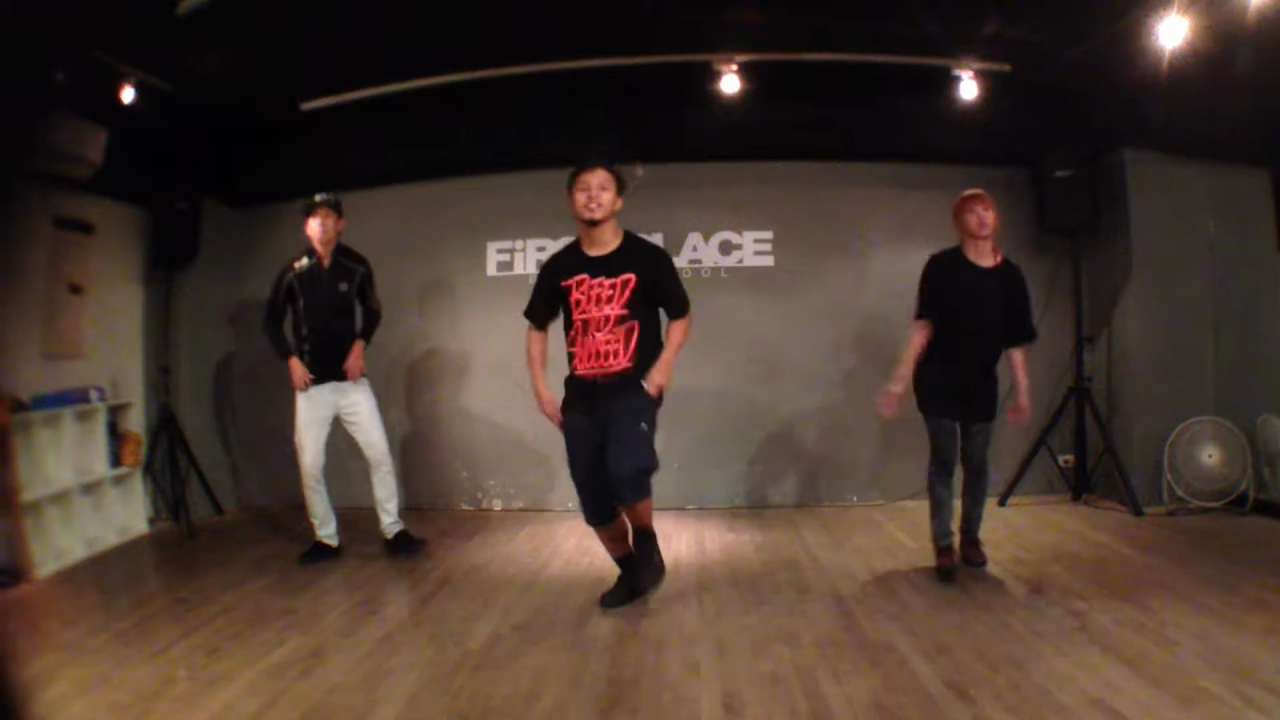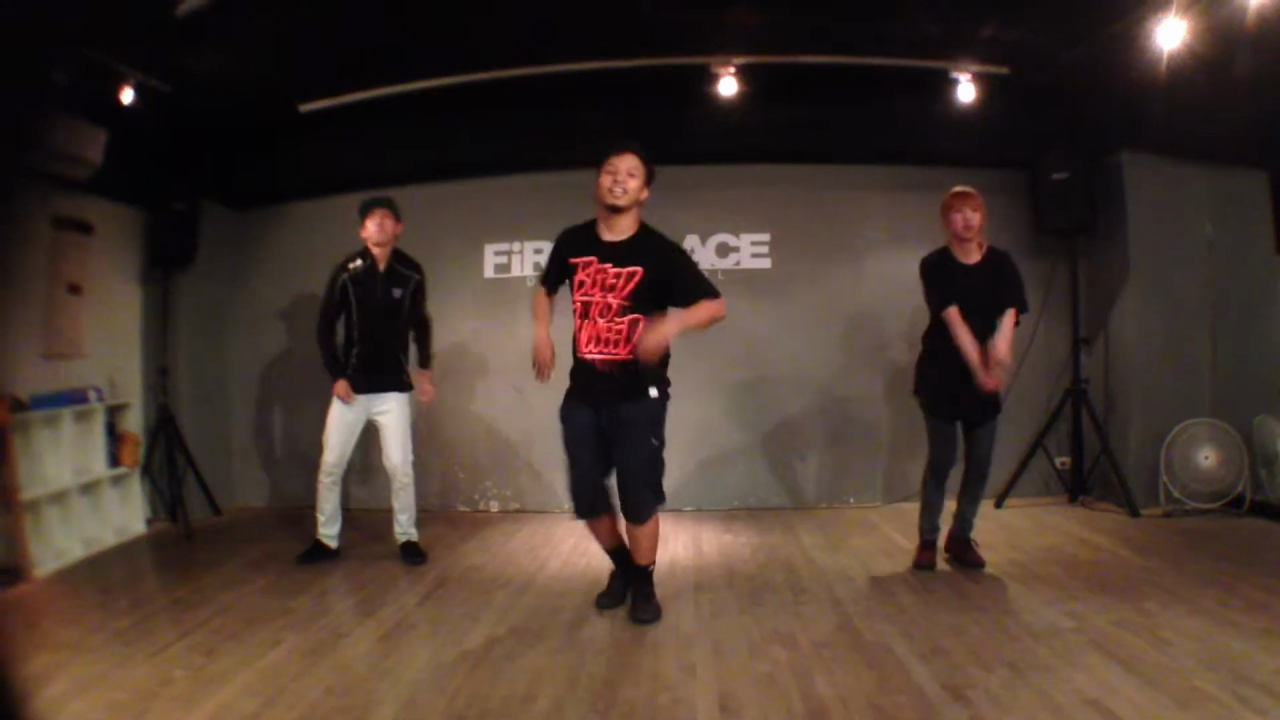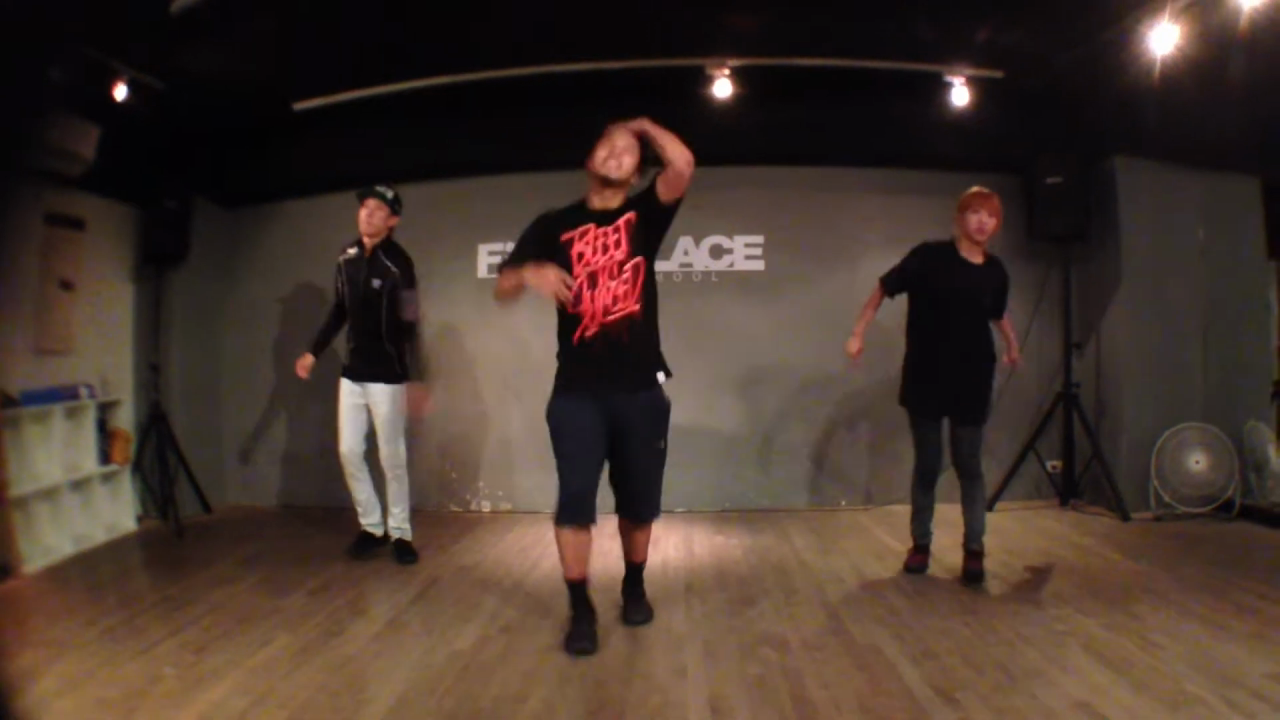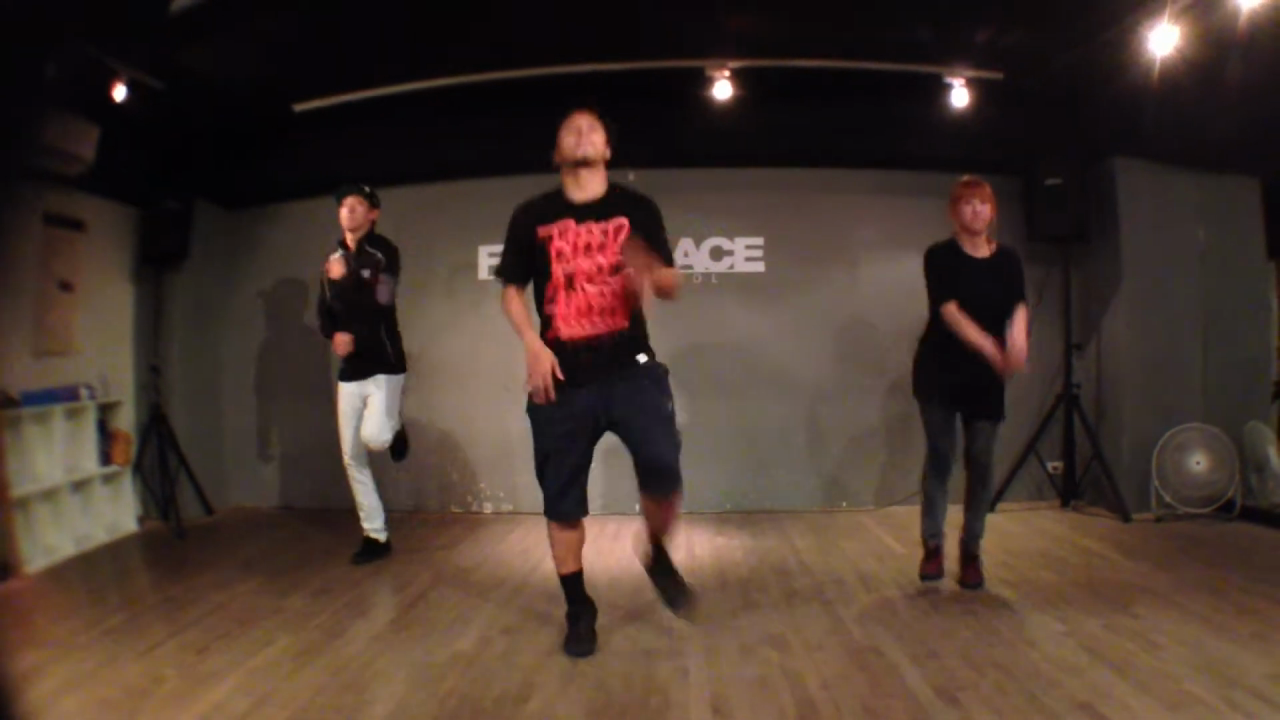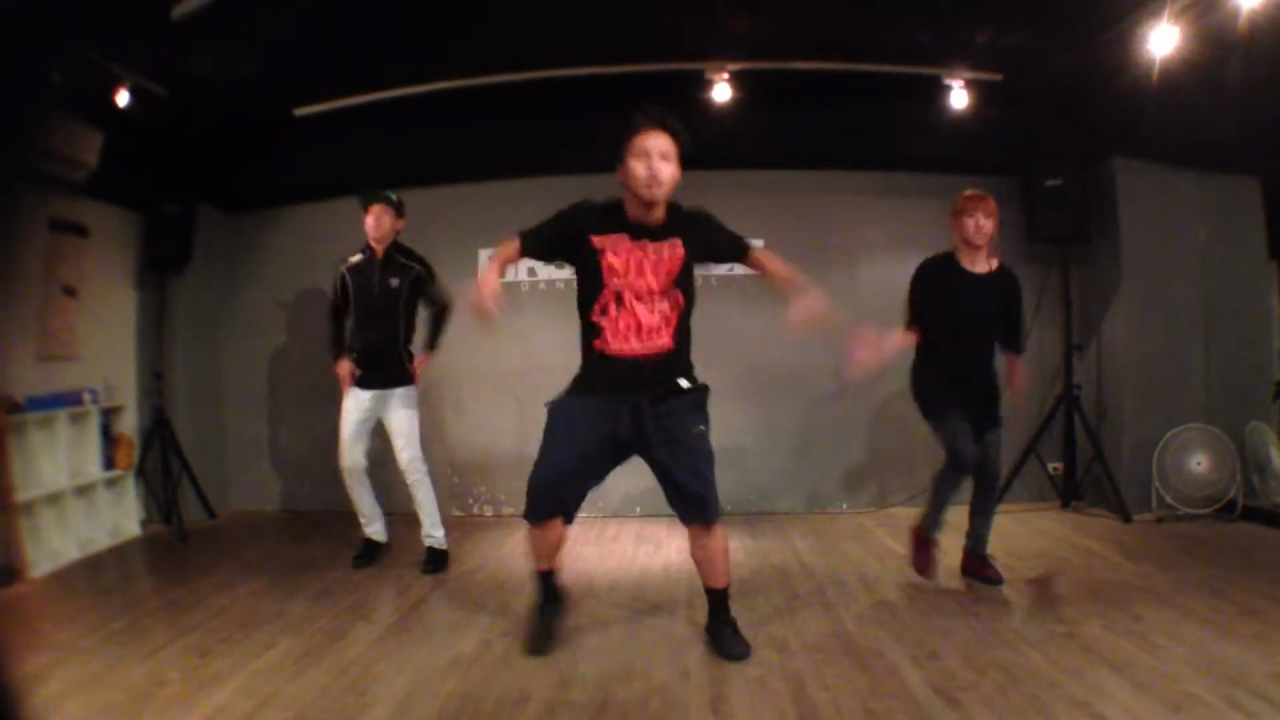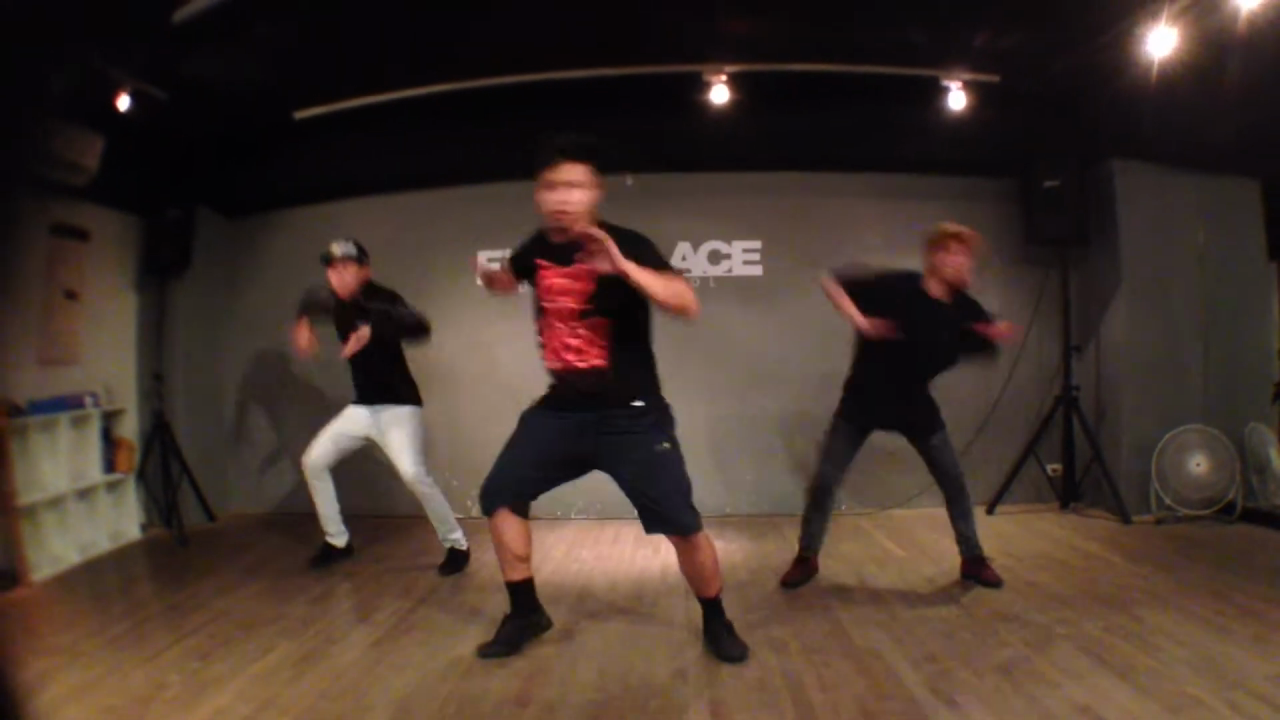
dt=0.5s
person 1, frame 1
left shoulder: (648, 258)
right shoulder: (558, 268)
left elbow: (680, 316)
right elbow: (537, 327)
left wrist: (664, 365)
right wrist: (539, 384)
left hip: (635, 392)
right hip: (582, 399)
left knee: (626, 472)
right knee: (595, 503)
left ankle: (646, 541)
right ankle: (628, 573)
person 1, frame 2
left shoulder: (663, 252)
right shoulder: (572, 242)
left elbow: (717, 306)
right elbow: (544, 290)
left wrist: (671, 325)
right wrist: (540, 334)
left hip: (638, 392)
right hip: (584, 392)
left knee: (640, 495)
right knee: (586, 494)
left ankle: (642, 585)
right ankle: (620, 566)
person 1, frame 3
left shoulder: (645, 213)
right shoulder: (555, 225)
left elbow: (682, 163)
right elbow: (503, 289)
left wrist: (644, 128)
right wrist: (533, 273)
left hip: (641, 382)
right hip: (578, 386)
left knee: (639, 500)
right knee: (576, 498)
left ankle: (634, 585)
right ankle: (580, 608)
person 1, frame 4
left shoulder: (636, 208)
right shoulder: (532, 215)
left elbow: (668, 286)
right elbow: (512, 291)
left wrist: (653, 274)
right wrist: (534, 345)
left hip: (624, 364)
right hip: (560, 375)
left knee: (661, 465)
right knee: (562, 499)
left ankle: (658, 554)
right ankle: (579, 607)
person 1, frame 5
left shoulder: (695, 228)
right shoulder: (585, 221)
left elbow: (752, 256)
right elbow: (517, 245)
left wrist: (797, 286)
right wrist: (492, 270)
left hip: (670, 396)
right hip: (597, 392)
left knee: (702, 509)
right knee: (545, 497)
left ankle: (720, 617)
right ankle: (548, 598)
person 1, frame 6
left shoulder: (622, 244)
right shoulder: (537, 246)
left elbow: (687, 304)
right elbow: (510, 277)
left wrist: (621, 266)
right wrist: (497, 279)
left hip: (632, 413)
right hip: (562, 408)
left knee: (682, 525)
right knee: (500, 496)
left ankle: (715, 620)
right ankle: (526, 614)
person 2, frame 1
left shoulder: (1010, 275)
right shoulder: (941, 266)
left elbow: (1016, 339)
right elbow: (923, 326)
left wrist: (1022, 390)
right wrist: (901, 377)
left hip: (981, 382)
right hip: (938, 379)
left knee: (977, 463)
right knee: (943, 458)
left ankle: (970, 537)
right ankle: (942, 544)
person 2, frame 2
left shoulder: (1001, 263)
right shoulder: (934, 266)
left elbow: (1011, 311)
right elbow: (951, 317)
left wrist: (1002, 342)
right wrist: (977, 364)
left hip: (983, 377)
right hip: (941, 375)
left knee: (979, 461)
right knee: (941, 460)
left ankle: (959, 537)
right ankle: (928, 540)
person 2, frame 3
left shoulder: (995, 272)
right shoulder: (928, 257)
right elbow: (885, 288)
left wrist: (1012, 344)
right wrist: (858, 332)
left hip: (973, 382)
right hip: (925, 378)
left knee: (968, 464)
right knee: (928, 464)
left ankle: (974, 550)
right ankle: (920, 543)
person 2, frame 4
left shoulder: (1007, 260)
right shoulder: (939, 256)
left elbow: (1019, 308)
right elbow: (949, 312)
left wrist: (1017, 340)
right wrist: (989, 349)
left hip: (985, 378)
right hip: (939, 373)
left knee: (980, 463)
right knee: (940, 456)
left ankle: (970, 553)
right ankle: (933, 549)
person 2, frame 5
left shoulder: (1006, 281)
right shoulder: (934, 271)
left elbow: (1012, 341)
right elbow: (914, 330)
left wrist: (1016, 378)
right wrist: (881, 348)
left hip: (979, 387)
right hip: (936, 384)
left knee: (989, 473)
right knee: (963, 456)
left ankle: (976, 554)
right ankle: (925, 533)
person 2, frame 6
left shoulder: (963, 307)
right shoulder: (894, 288)
left elbow: (991, 339)
right elbow: (834, 284)
left wrist: (998, 335)
right wrist: (860, 321)
left hip: (914, 401)
right hip: (863, 396)
left knee: (952, 477)
right knee: (827, 477)
left ankle: (973, 558)
right ankle: (806, 557)
person 3, frame 1
left shoulder: (357, 266)
right shoulder: (293, 272)
left elbow: (372, 311)
right elbow: (272, 321)
left wrist: (360, 346)
right wrist: (291, 359)
left hip: (350, 380)
right hip: (311, 383)
left knee: (378, 450)
right knee: (310, 464)
left ankle: (393, 531)
right ankle: (326, 539)
person 3, frame 2
left shoulder: (411, 274)
right shoulder: (346, 272)
left elbow: (420, 324)
right elbow: (326, 326)
left wrist: (423, 369)
right wrist: (337, 376)
left hip: (393, 388)
right hip: (351, 385)
left knee: (399, 466)
right knee: (330, 465)
left ankle: (407, 537)
right ankle: (326, 539)
person 3, frame 3
left shoulder: (398, 264)
right shoulder: (347, 259)
left elbow: (407, 326)
left wrist: (415, 380)
right wrist: (314, 352)
left hip: (387, 376)
right hip: (353, 374)
left knee: (391, 458)
right knee: (349, 453)
left ankle: (400, 534)
right ankle: (372, 529)
person 3, frame 4
left shoulder: (383, 252)
right shoulder: (333, 259)
left elbow: (380, 309)
right elbow: (326, 311)
left wrist: (346, 279)
right wrist: (336, 334)
left hip: (385, 365)
right hip: (350, 371)
left knee: (373, 435)
right knee: (351, 454)
left ankle: (393, 430)
right ankle: (376, 535)
person 3, frame 5
left shoulder: (413, 267)
right shoulder: (350, 267)
left elbow: (441, 305)
right elbow: (337, 317)
left wrist: (429, 349)
right wrist: (340, 356)
left hip: (399, 383)
right hip: (359, 383)
left knee: (410, 462)
right knee: (351, 461)
left ankle: (436, 543)
right ankle: (374, 536)
person 3, frame 6
left shoulder: (382, 301)
right shoulder: (334, 299)
left elbow: (420, 329)
right elbow: (310, 303)
left wrist: (373, 331)
right wrist: (303, 326)
left hip: (399, 406)
right hip: (362, 407)
left knee: (414, 475)
right knee: (313, 462)
left ankle: (456, 545)
right ankle: (337, 542)
